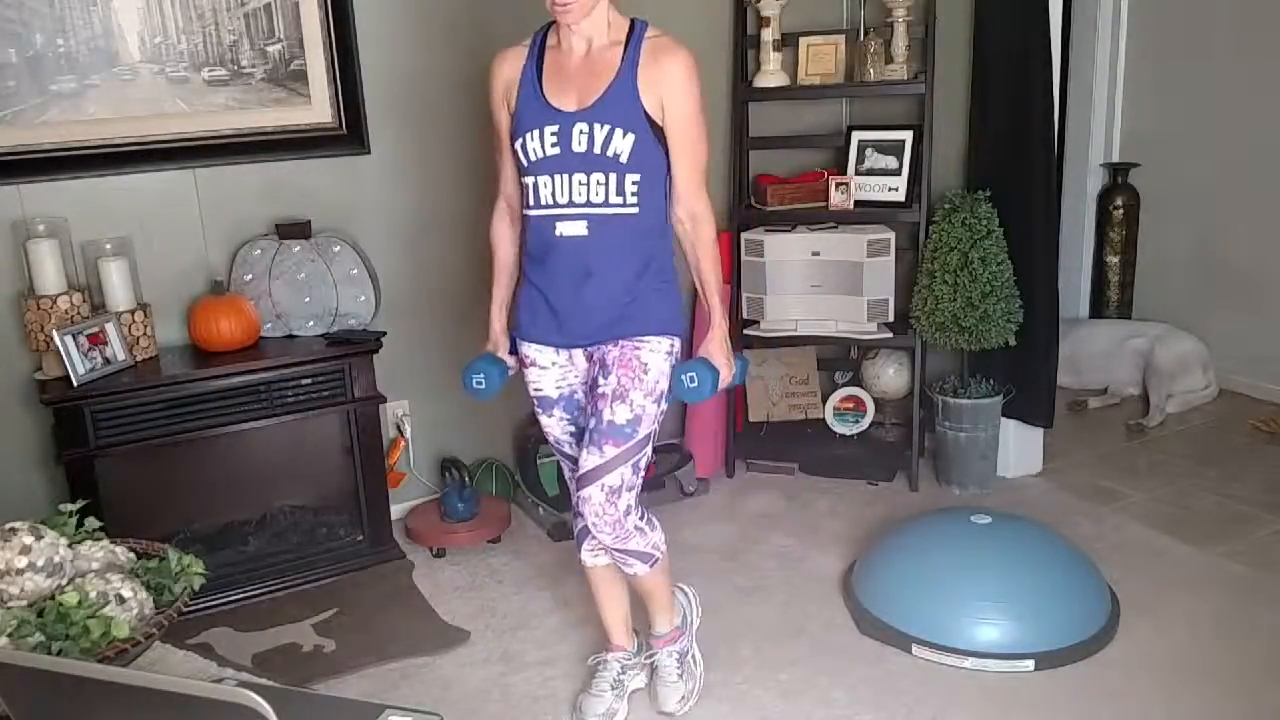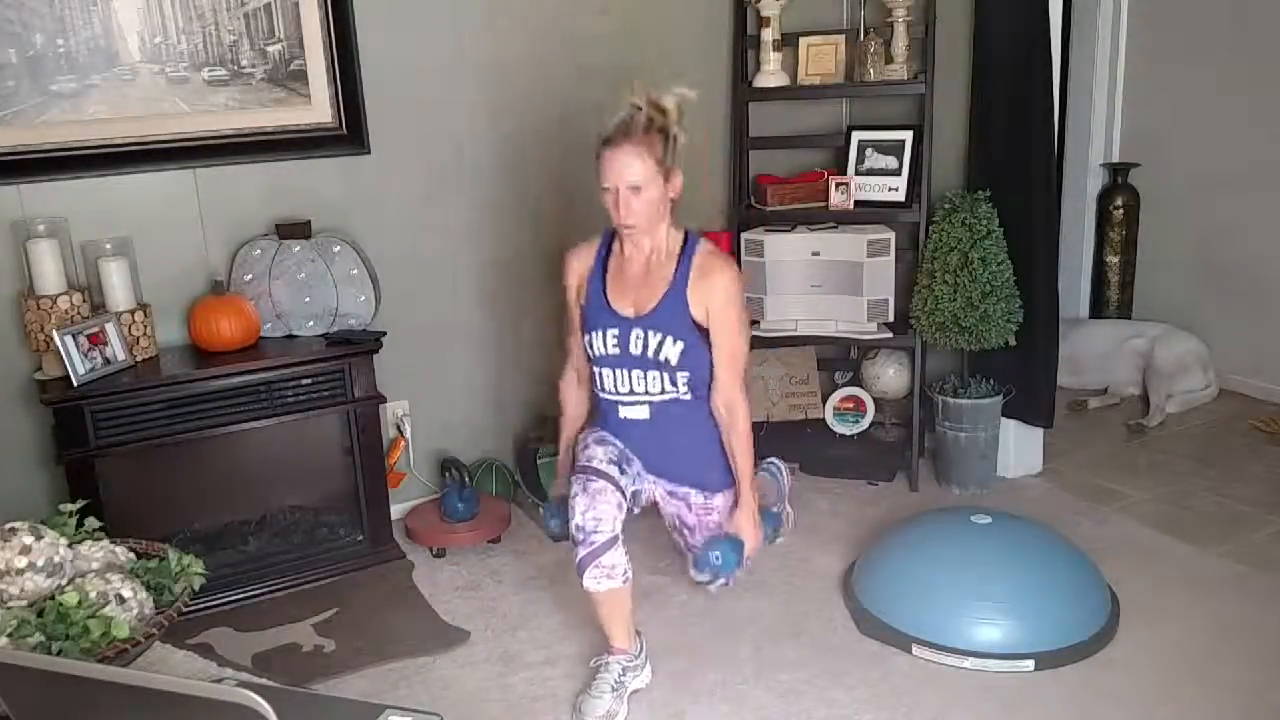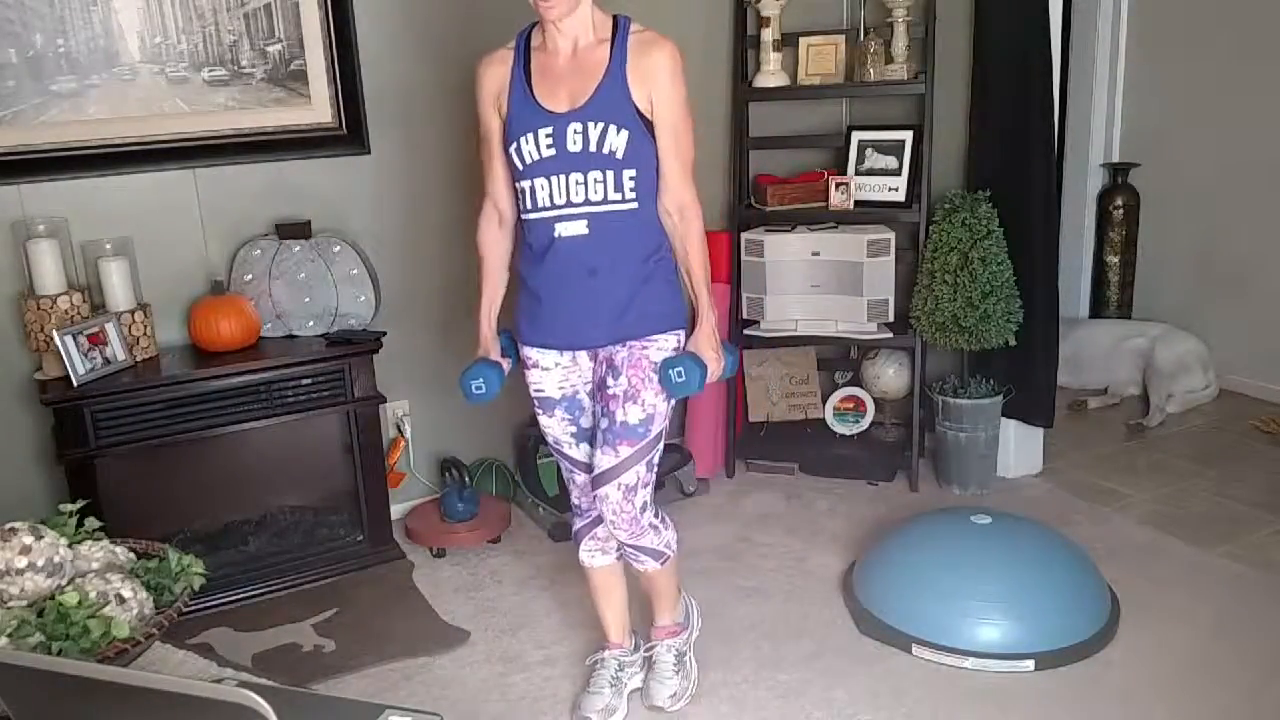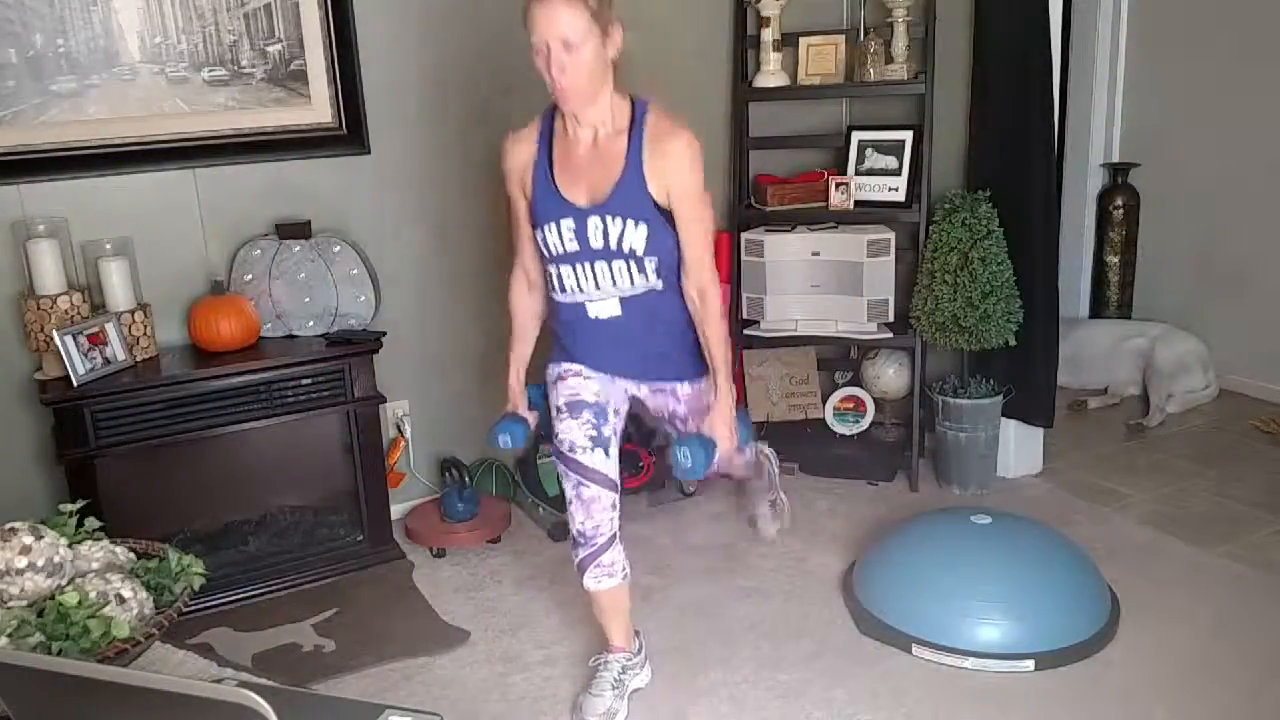
dt=0.3s
person 1, frame 1
left shoulder: (661, 63)
right shoulder: (513, 70)
left elbow: (691, 207)
right elbow: (511, 206)
left wrist: (717, 325)
right wrist: (498, 317)
left hip: (637, 324)
right hip: (547, 326)
left knee: (607, 504)
right knee: (589, 498)
left ankle: (672, 622)
right ankle: (621, 653)
person 1, frame 2
left shoulder: (711, 273)
right shoulder: (584, 266)
left elbow: (729, 393)
right elbow: (578, 367)
left wrist: (748, 497)
right wrist: (561, 458)
left hip: (692, 445)
right hip: (614, 443)
right knee: (590, 524)
left ankle: (769, 487)
right ankle: (624, 660)
person 1, frame 3
left shoulder: (648, 58)
right shoulder: (499, 73)
left elbow: (679, 201)
right elbow: (499, 212)
left wrist: (707, 320)
right wrist: (485, 324)
left hip: (641, 322)
right hip: (549, 330)
left knee: (621, 500)
right knee: (586, 495)
left ankle: (672, 624)
right ankle: (619, 653)
person 1, frame 4
left shoulder: (667, 146)
right shoulder: (523, 151)
left elbow: (702, 279)
right elbow: (529, 275)
left wrist: (723, 392)
right wrist: (514, 376)
left hip: (667, 362)
right hip: (582, 368)
left knee: (706, 468)
right knee: (587, 513)
left ankle: (752, 467)
right ankle: (622, 657)
